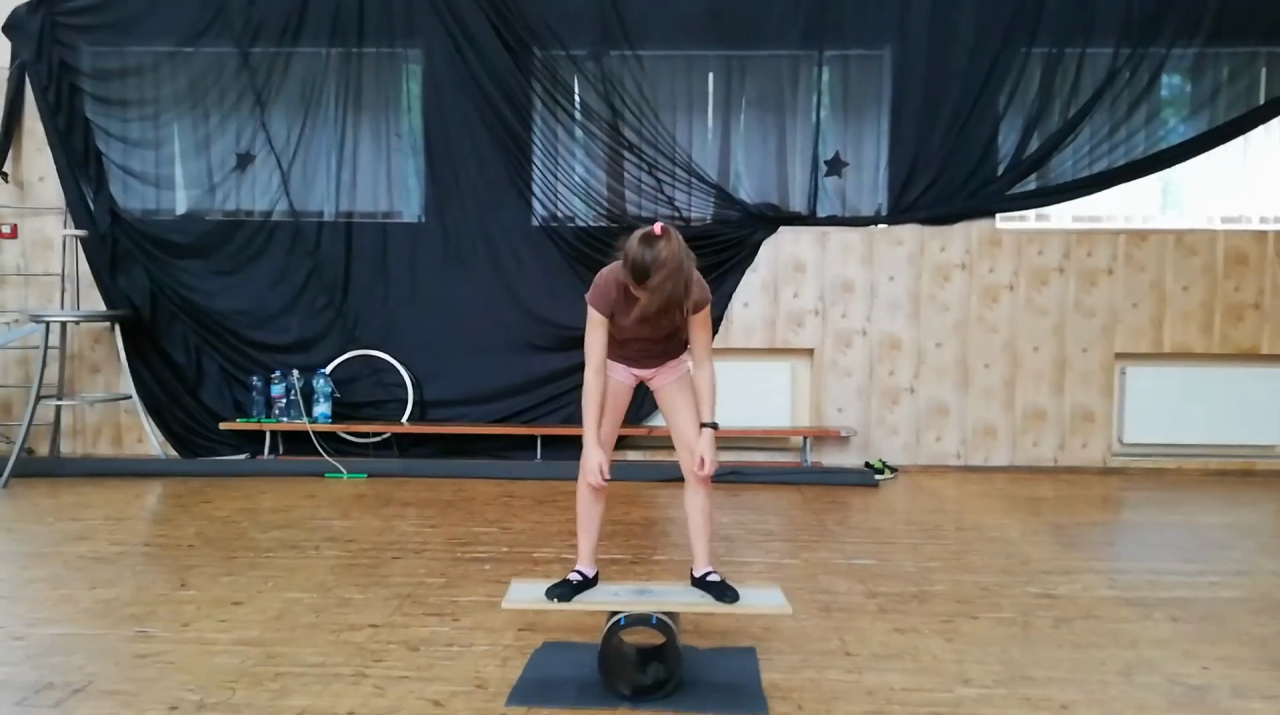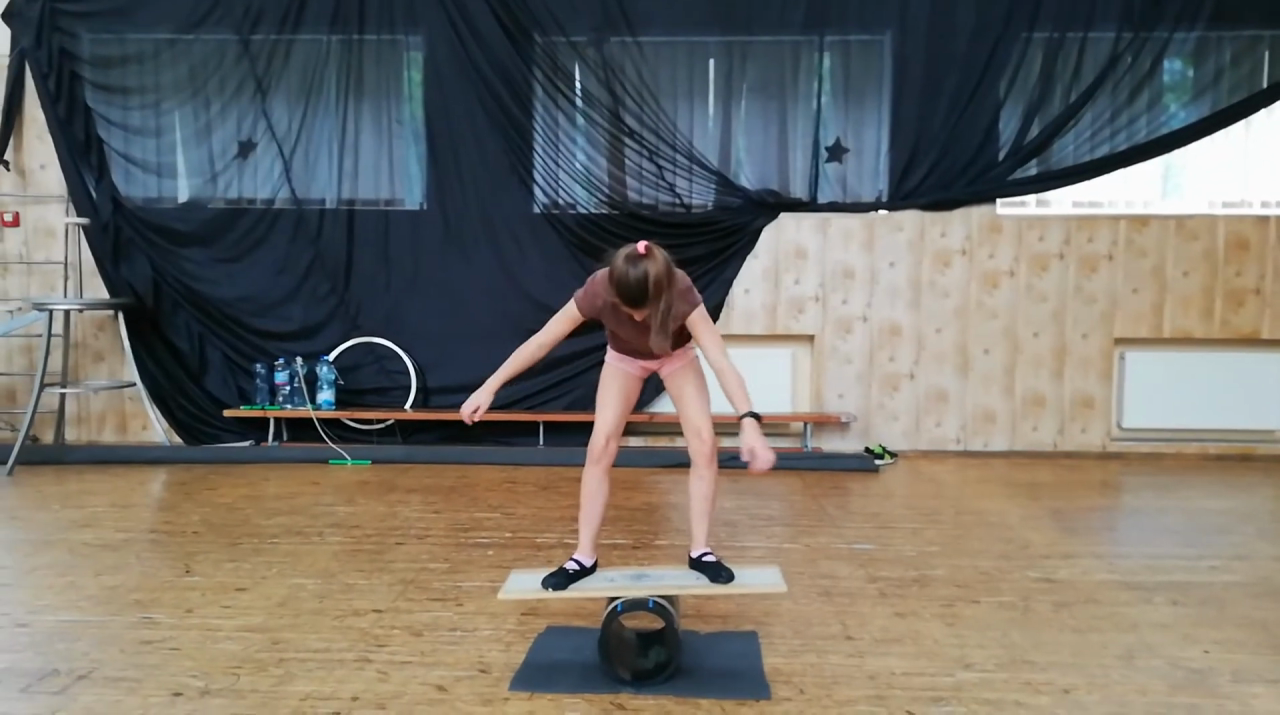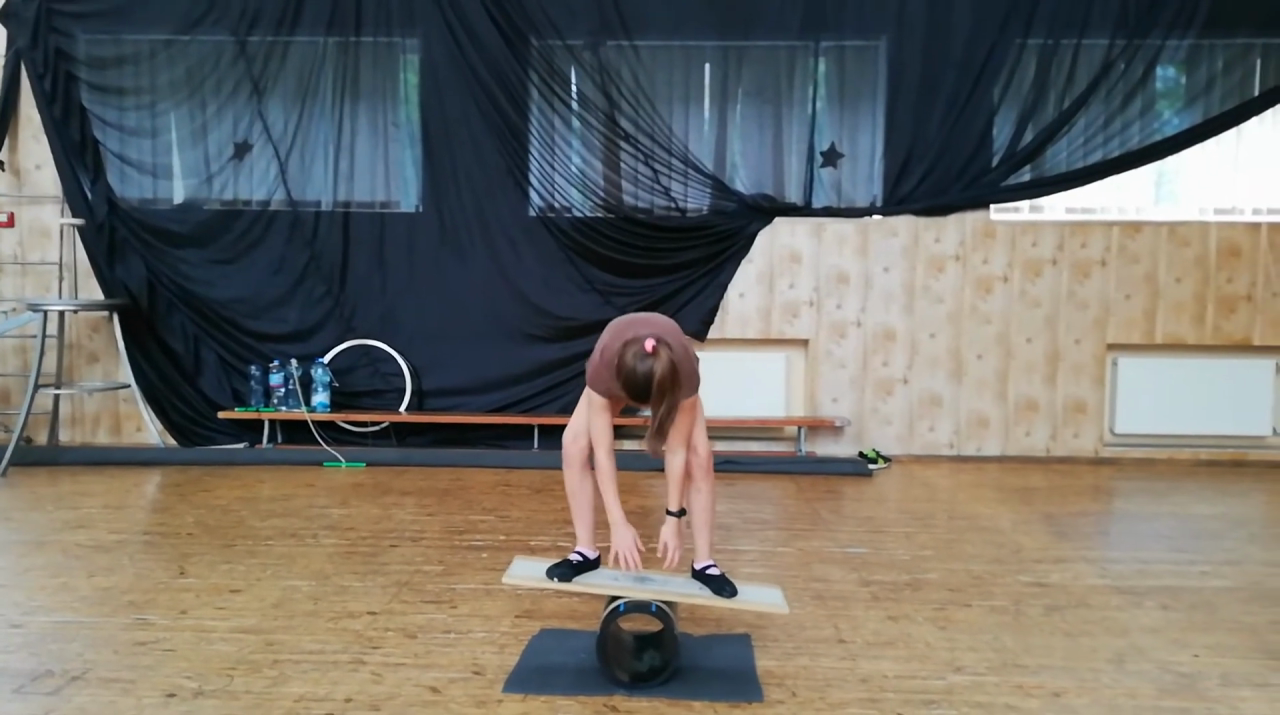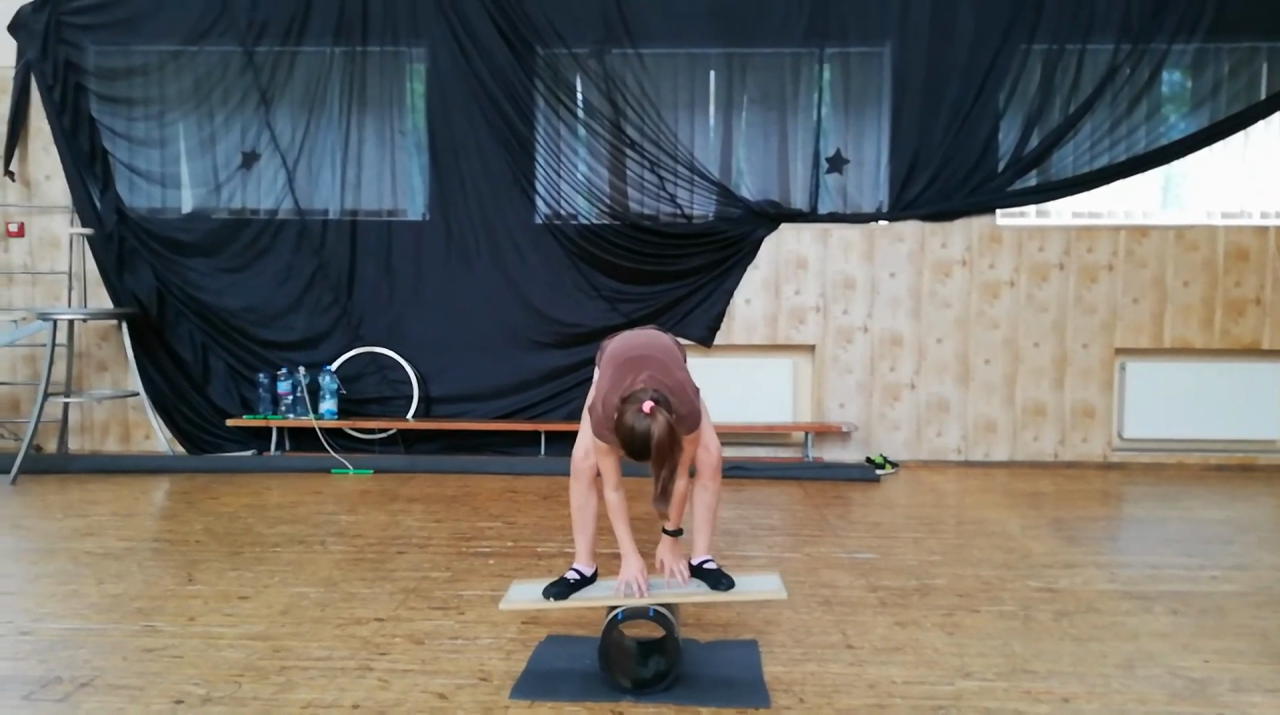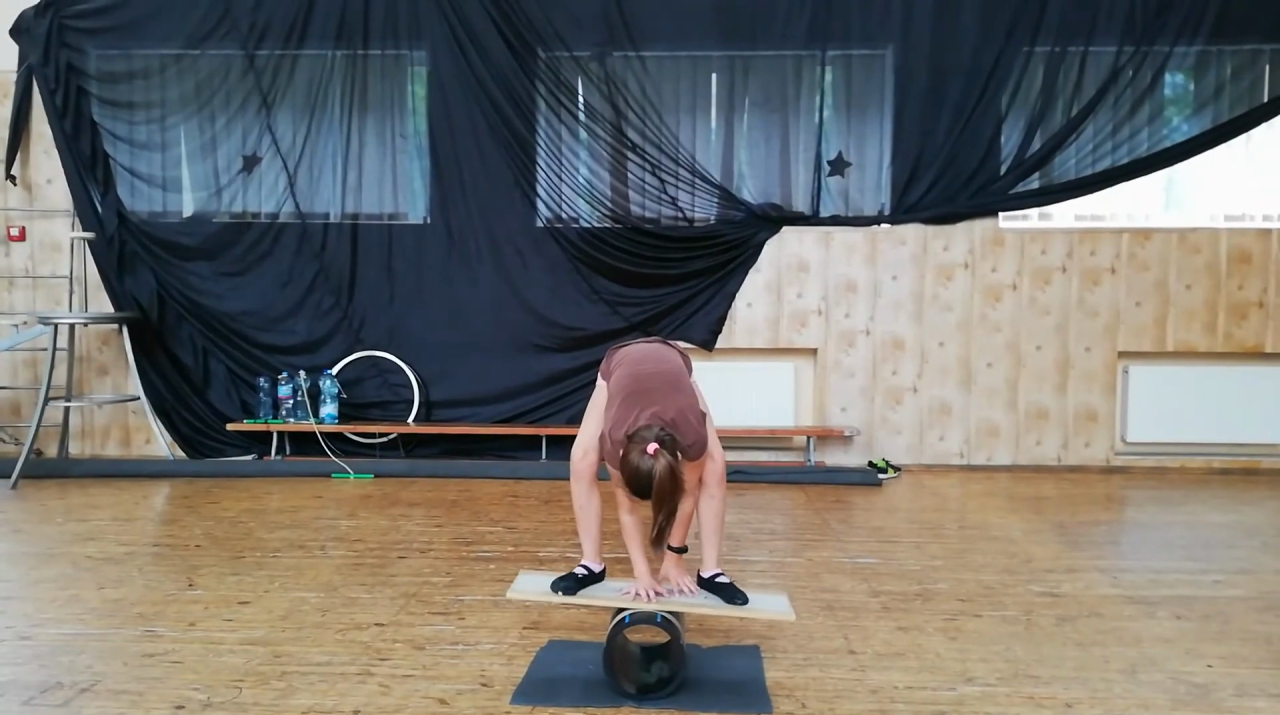
dt=1s
person 1, frame 1
left shoulder: (692, 289)
right shoulder: (607, 285)
left elbow: (703, 362)
right elbow: (595, 368)
left wrist: (708, 429)
right wrist: (590, 443)
left hip: (670, 364)
right hip: (617, 364)
left knee: (697, 461)
right knee: (592, 461)
left ankle: (703, 569)
right ankle: (585, 569)
person 1, frame 2
left shoulder: (681, 292)
right shoulder: (598, 290)
left elbow: (721, 361)
right elbow: (542, 340)
left wrist: (750, 423)
right wrist: (489, 387)
left hip: (676, 354)
right hip: (624, 357)
left knee: (704, 443)
right knee: (600, 446)
left ankle: (700, 552)
right ankle: (584, 557)
person 1, frame 3
left shoulder: (684, 369)
right shoulder: (603, 368)
left elbow: (677, 451)
right elbow: (603, 453)
left wrist: (673, 518)
right wrist: (618, 523)
left hip: (670, 368)
right hip: (619, 363)
left knee: (699, 454)
right knee: (574, 444)
left ankle: (703, 563)
right ankle: (585, 552)
person 1, frame 4
left shoulder: (685, 408)
right shoulder: (605, 411)
left elbow: (679, 476)
right elbow: (612, 488)
left wrist: (670, 539)
right wrist: (629, 555)
left knee: (709, 457)
right knee: (583, 461)
left ankle: (701, 559)
right ankle: (583, 567)
person 1, frame 5
left shoulder: (692, 436)
right shoulder: (615, 440)
left elbow: (687, 496)
right elbow: (627, 511)
left wrist: (674, 558)
right wrist: (642, 574)
left hip: (673, 363)
right hip: (618, 365)
left knee: (714, 466)
right knee: (583, 461)
left ankle: (710, 572)
right ankle: (592, 565)
